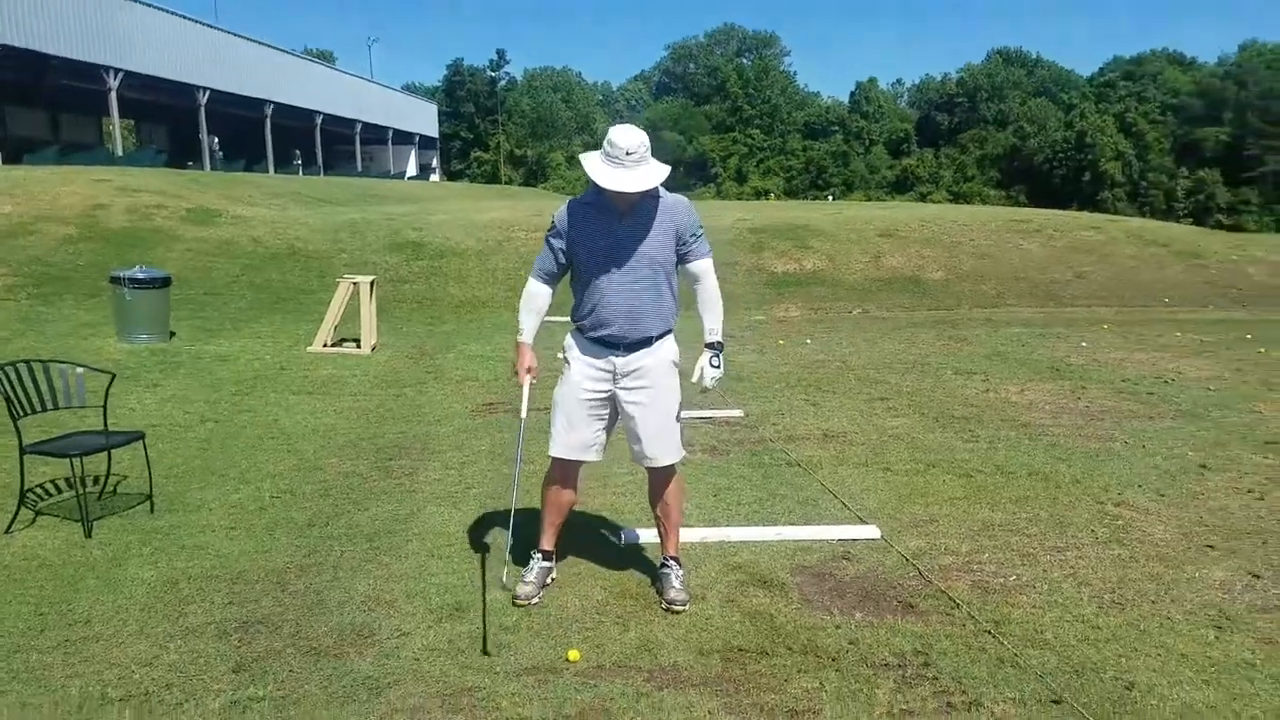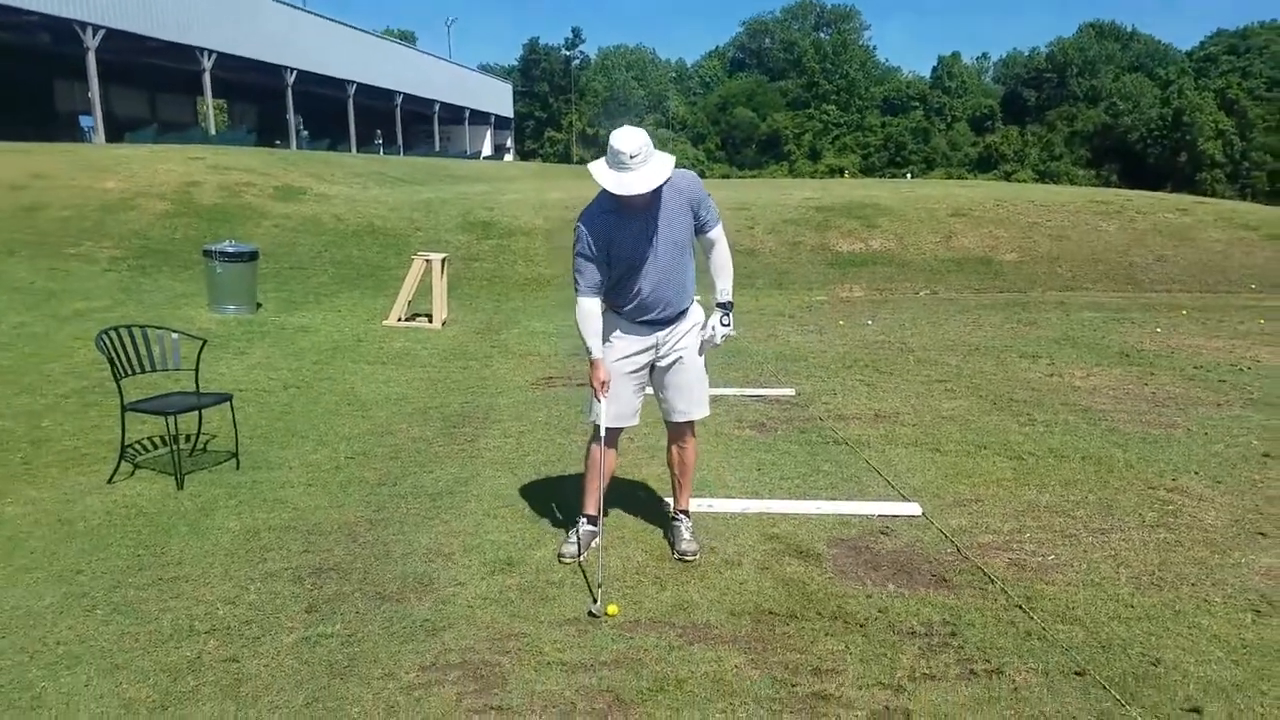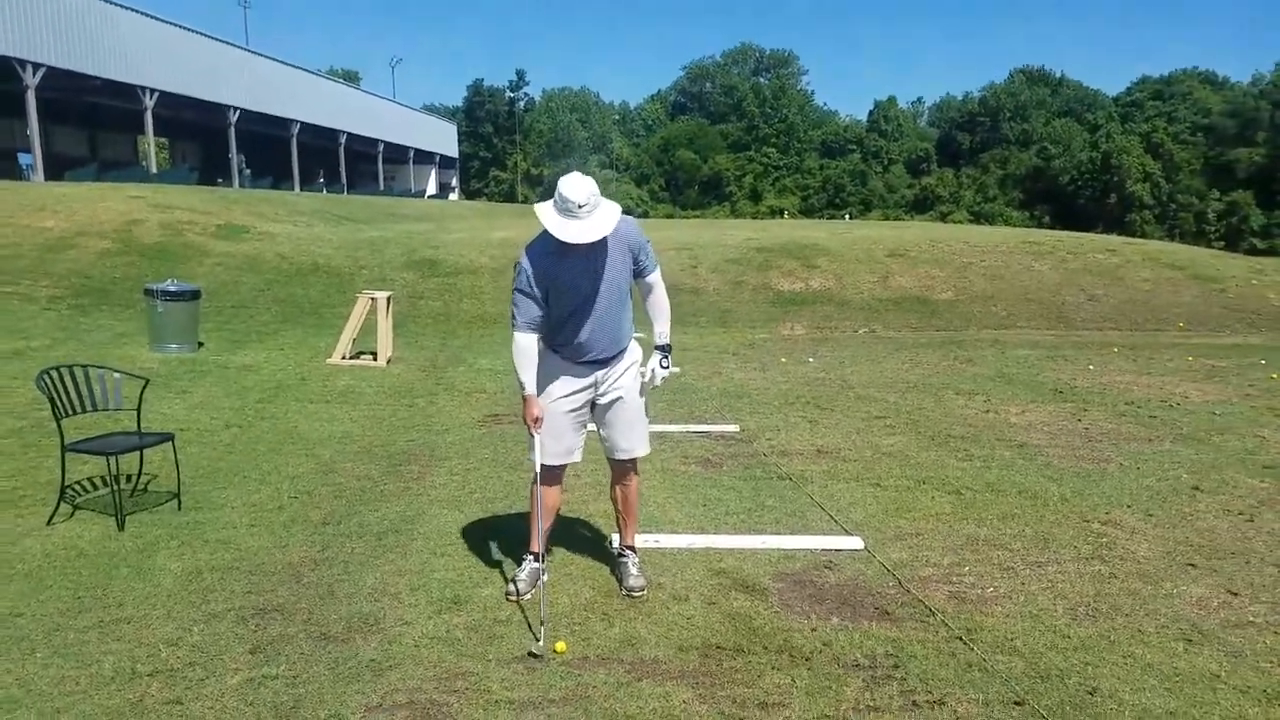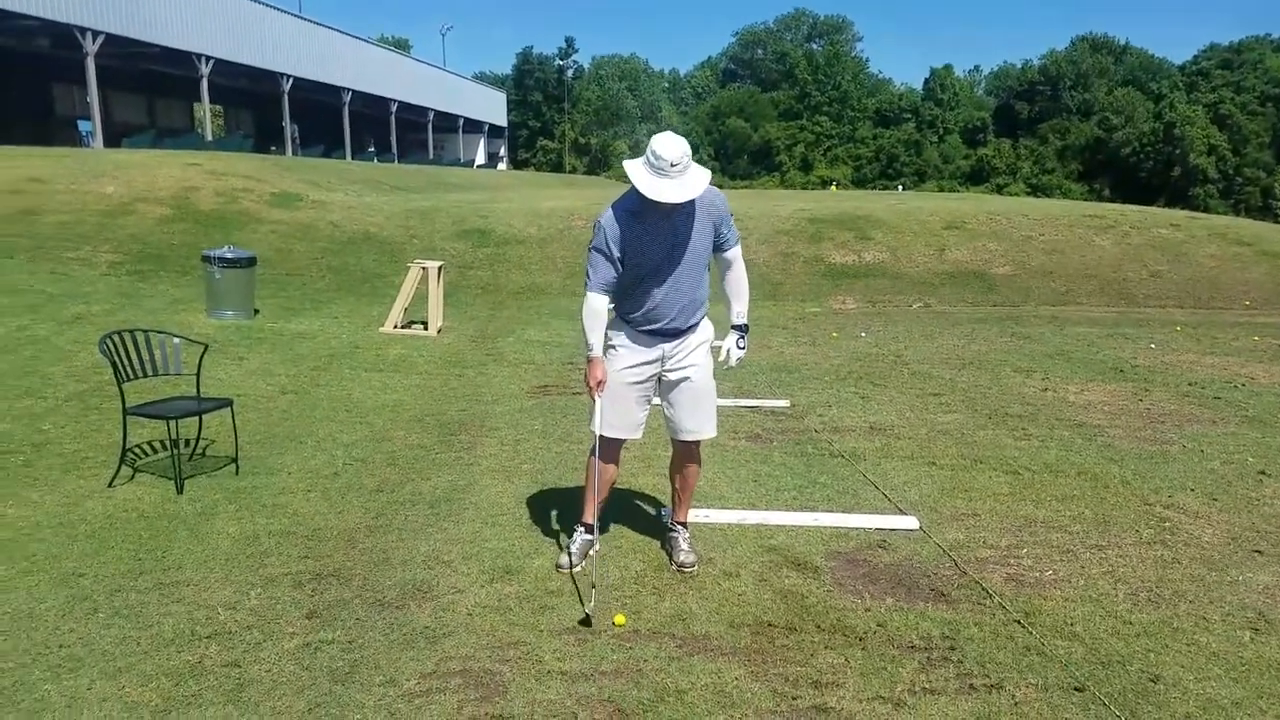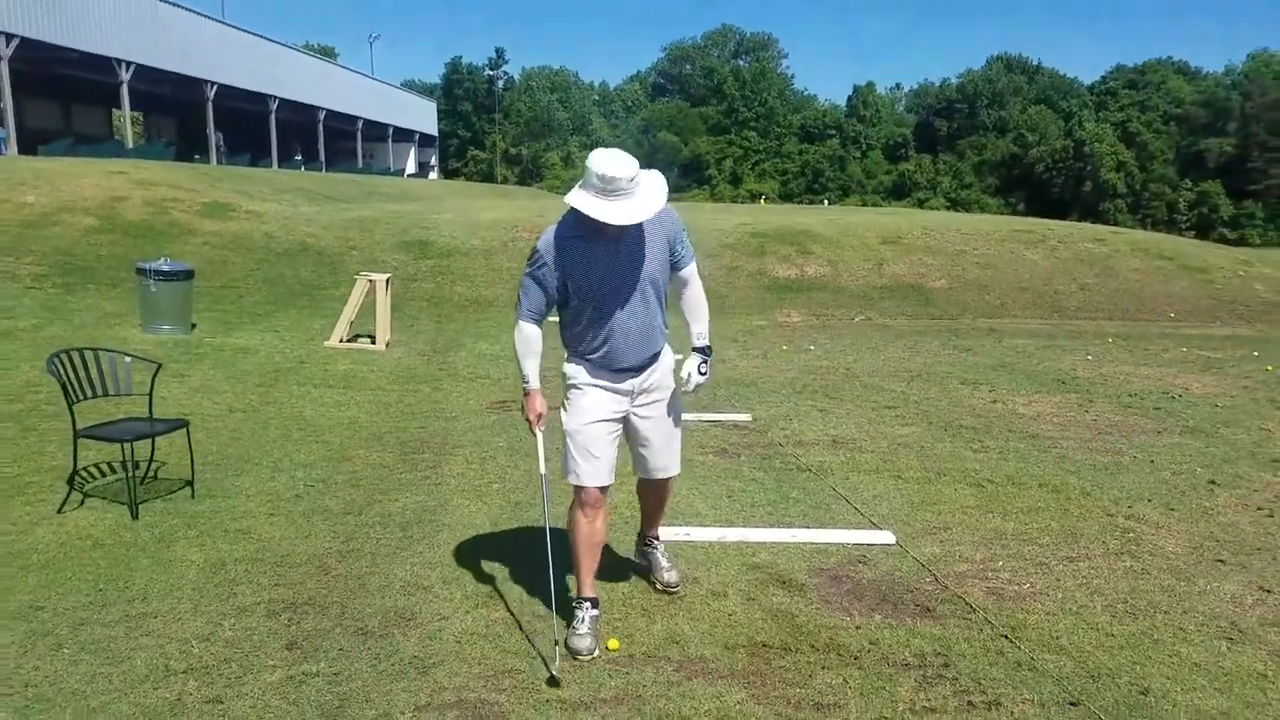
dt=1s
person 1, frame 1
left shoulder: (677, 211)
right shoulder: (572, 215)
left elbow: (703, 278)
right elbow: (541, 282)
left wrist: (713, 343)
right wrist: (525, 342)
left hip: (652, 357)
right hip: (586, 357)
left knee: (662, 466)
right knee: (564, 462)
left ankle: (671, 564)
right ankle: (544, 557)
person 1, frame 2
left shoulder: (687, 187)
right shoulder: (594, 221)
left elbow: (715, 243)
right elbow: (588, 295)
left wrist: (724, 305)
right wrist: (596, 357)
left hip: (682, 327)
right hip: (623, 333)
left knee: (683, 427)
right knee: (607, 428)
left ankle: (681, 517)
right ankle: (588, 520)
person 1, frame 3
left shoulder: (628, 233)
right shoulder: (535, 259)
left elbow: (652, 287)
right elbow: (524, 331)
left wrist: (661, 346)
right wrist: (529, 394)
left hip: (620, 367)
right hip: (562, 372)
left knee: (625, 464)
right knee: (550, 467)
left ankle: (627, 554)
right ankle: (534, 558)
person 1, frame 4
left shoulder: (712, 205)
right shoulder: (615, 219)
left elbow: (732, 263)
right elbow: (597, 292)
left wrist: (739, 325)
right wrist: (595, 356)
left hip: (690, 342)
right hip: (630, 344)
left knee: (688, 442)
right knee: (609, 440)
left ankle: (678, 529)
right ankle: (586, 529)
person 1, frame 5
left shoulder: (662, 221)
right shoulder: (554, 246)
left elbow: (688, 281)
right elbow: (529, 320)
left wrist: (701, 347)
right wrist: (532, 388)
left hip: (655, 373)
right hip: (592, 382)
left knee: (659, 474)
right knee: (590, 493)
left ankle: (650, 543)
right ankle: (586, 605)
